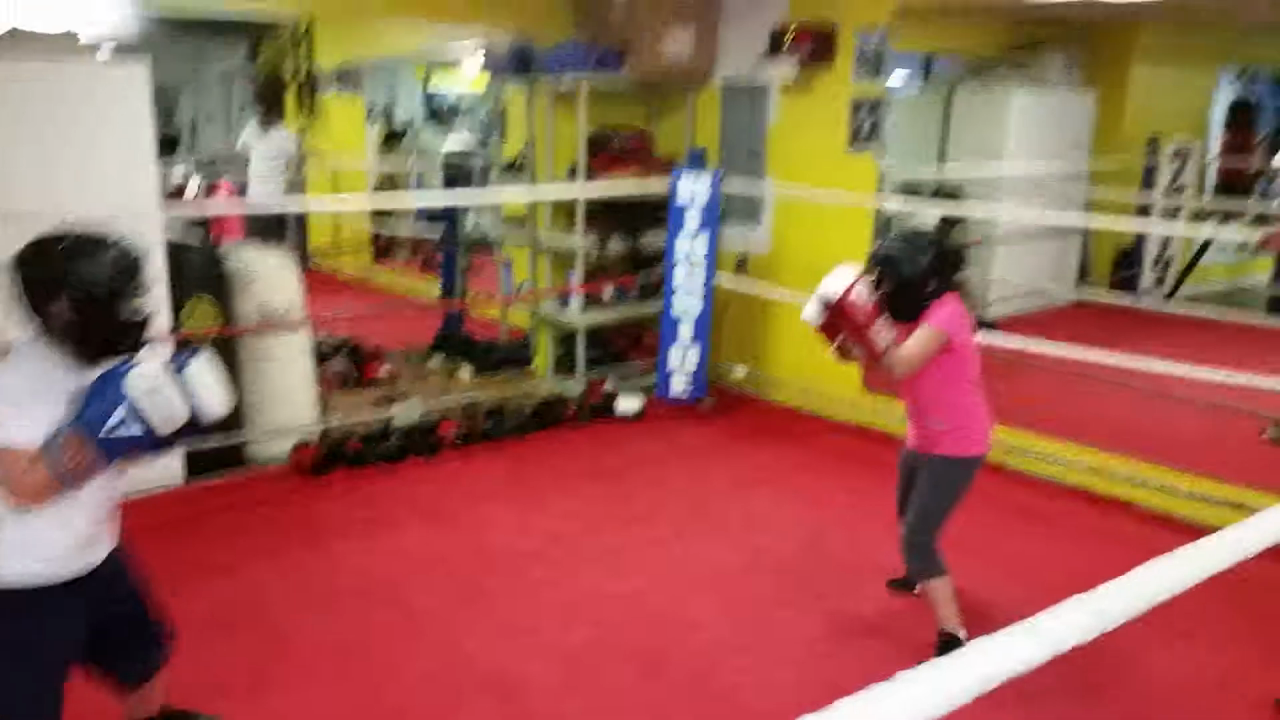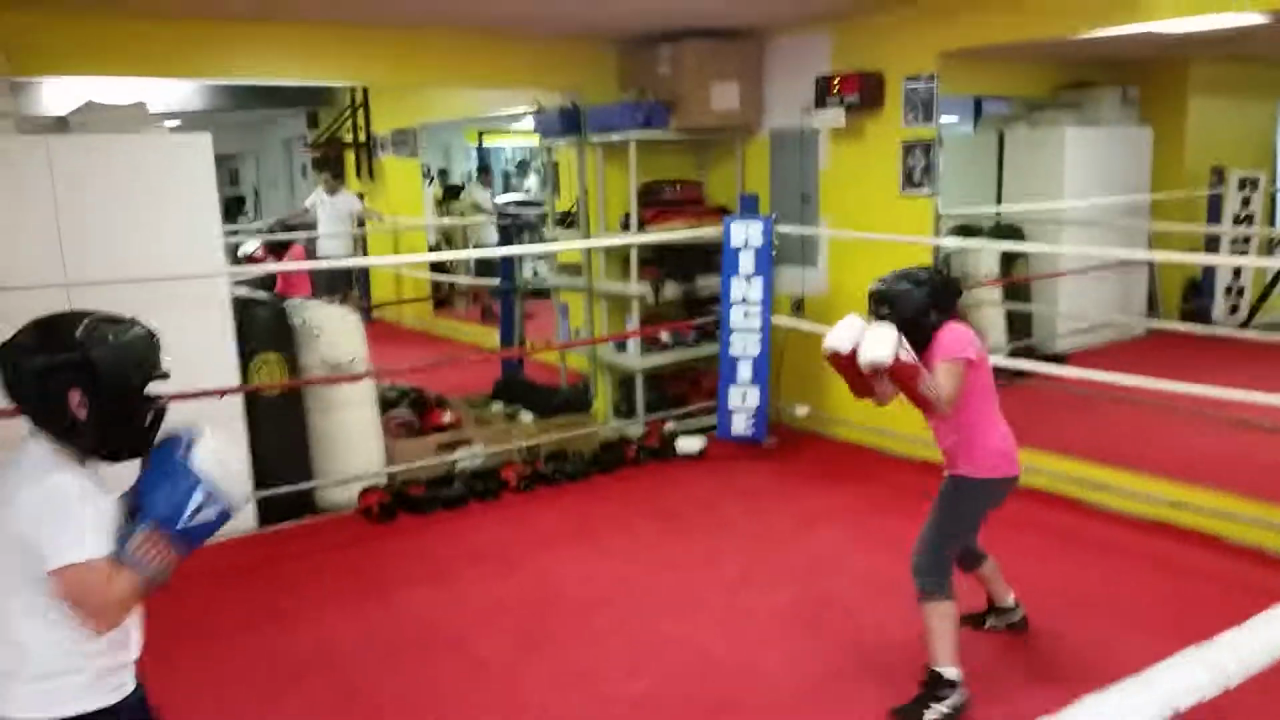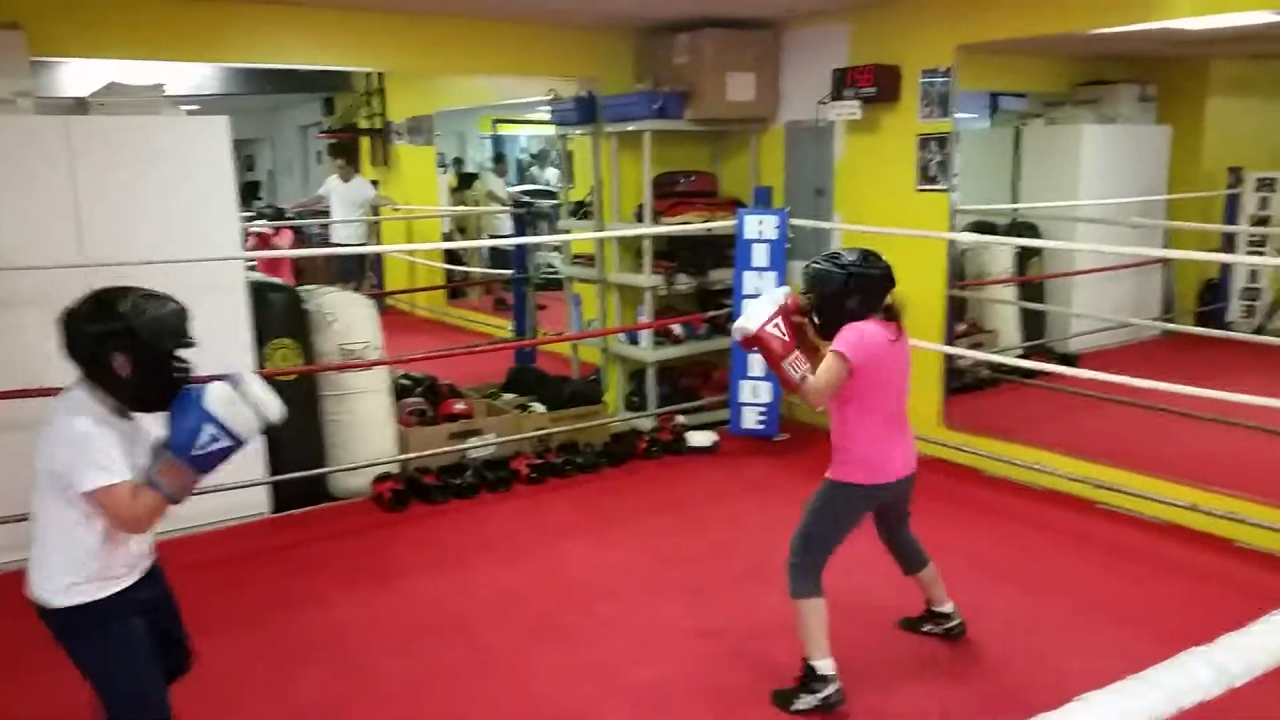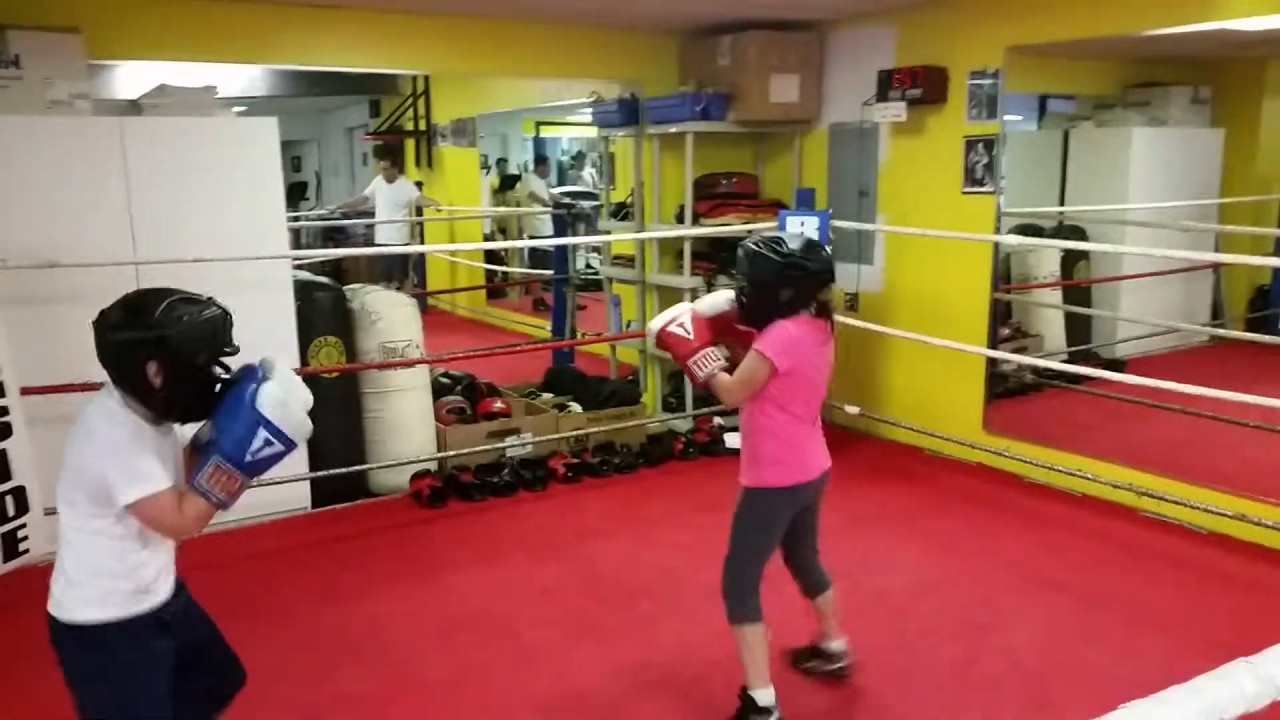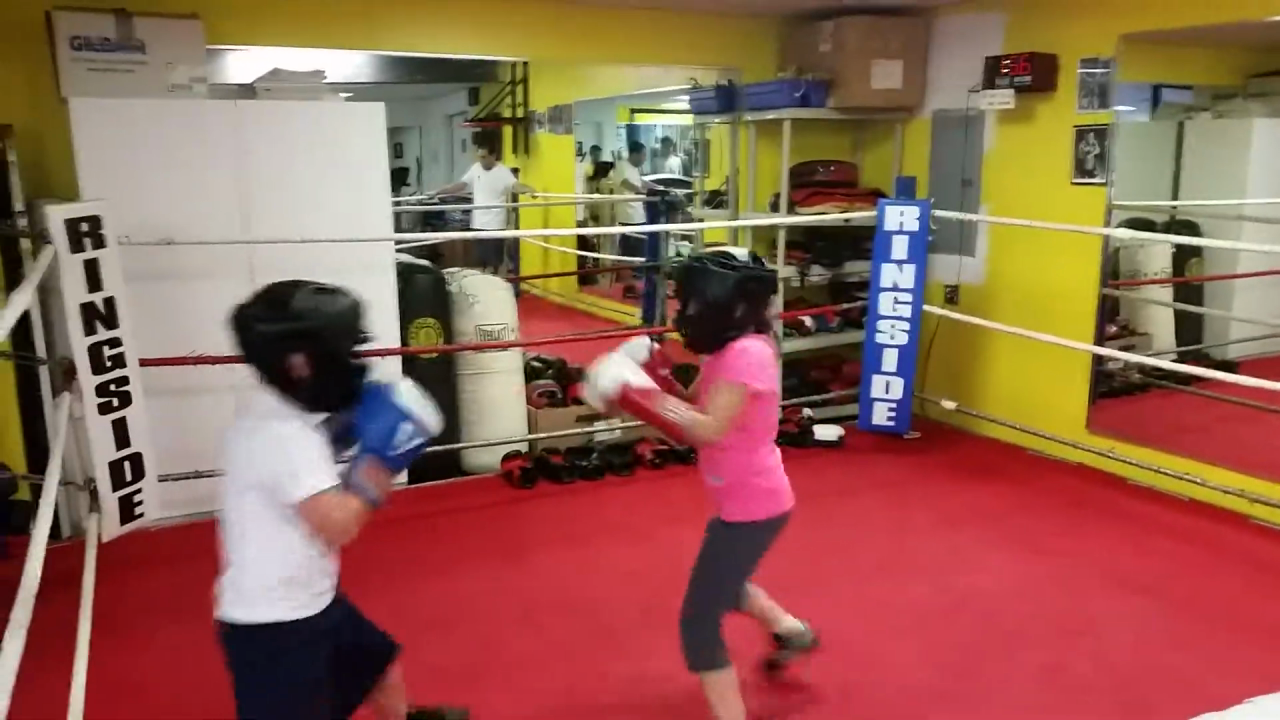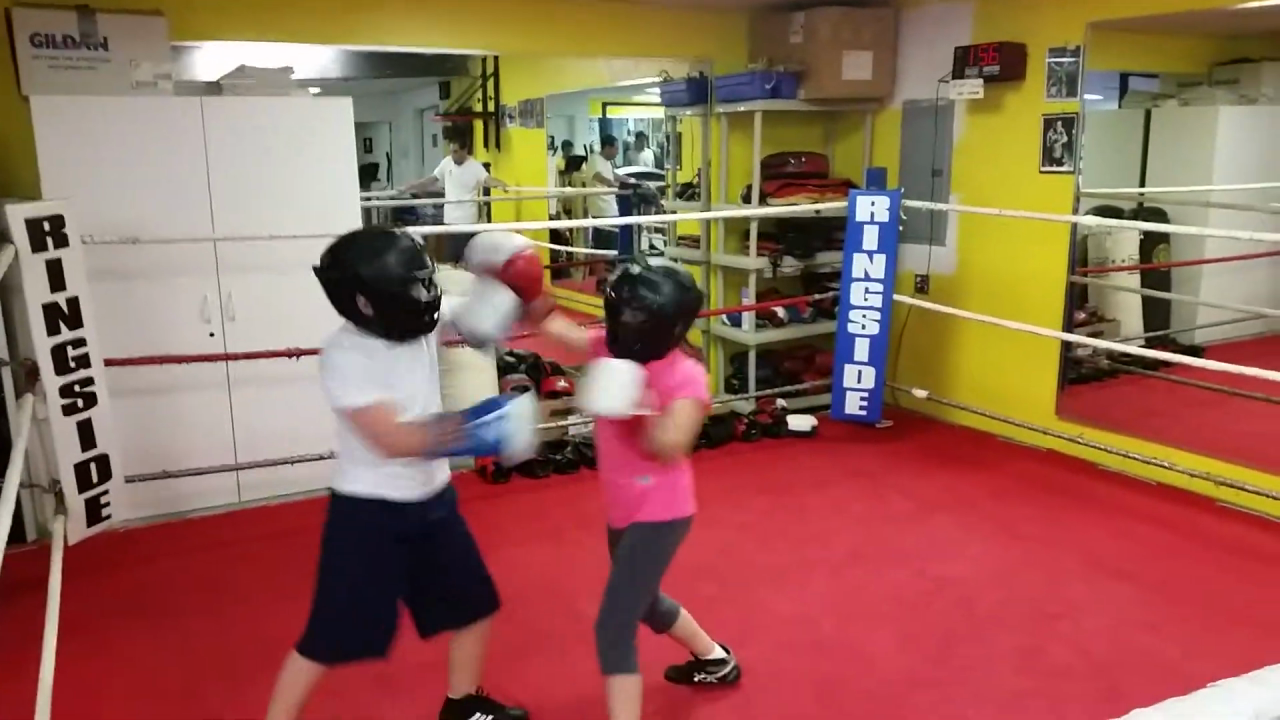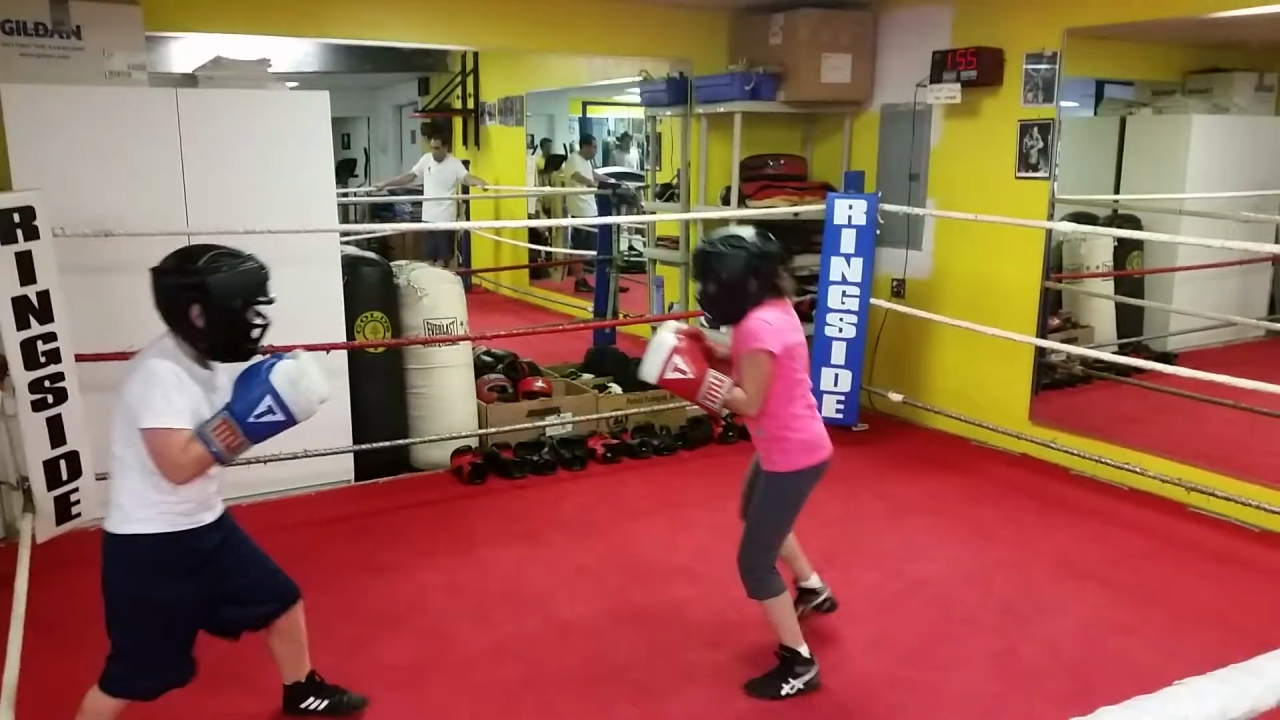
dt=0.7s
person 1, frame 1
left shoulder: (947, 311)
right shoulder: (915, 311)
left elbow: (899, 365)
right elbow: (870, 356)
left wrist: (861, 316)
right wrist: (838, 325)
left hip: (956, 446)
right hip: (924, 437)
left knee: (916, 540)
right knee: (909, 512)
left ankle: (954, 642)
right ankle: (924, 575)
person 1, frame 2
left shoulder: (952, 335)
right shoulder: (934, 339)
left elbow: (942, 401)
right elbow: (880, 394)
left wrist: (899, 366)
right wrist: (857, 361)
left hip: (983, 467)
right hip: (972, 463)
left knee: (928, 562)
right knee: (956, 540)
right ankle: (1007, 609)
person 1, frame 3
left shoulder: (856, 335)
right shoulder: (889, 329)
left elbow: (816, 394)
right elbow: (831, 375)
left wrist: (778, 350)
right wrist: (797, 332)
left hip: (858, 474)
right hip: (900, 466)
left knee: (803, 562)
right knee: (898, 536)
left ankle: (821, 678)
right ankle: (944, 613)
person 1, frame 4
left shoulder: (783, 334)
right shoulder: (816, 327)
left elbow: (734, 394)
left wrist: (690, 348)
right wrist: (736, 333)
left hip: (773, 479)
right hip: (809, 471)
left knee: (738, 584)
right knee: (803, 559)
right ankle: (832, 649)
person 1, frame 5
left shoulder: (747, 355)
right shoulder: (723, 350)
left elbow: (708, 431)
right elbow: (693, 408)
left wrist: (639, 398)
right wrist: (655, 381)
left hip: (752, 509)
right hip: (748, 502)
left knee: (698, 623)
right knee: (724, 580)
right ankle: (789, 630)
person 1, frame 6
left shoulder: (686, 375)
right shoulder: (607, 347)
left elbow: (669, 450)
right elbow: (560, 333)
left wrist: (632, 413)
left hip: (661, 513)
right hip: (621, 507)
left knee: (612, 627)
right knee: (642, 600)
right ankle: (715, 660)
person 1, frame 7
left shoulder: (761, 325)
right shoulder: (771, 311)
left elbow: (749, 403)
right elbow: (741, 365)
left wrist: (697, 379)
right wrist: (701, 351)
left hip: (793, 457)
right hip: (794, 448)
left knee: (754, 561)
right knee: (757, 516)
left ankle: (798, 662)
right ankle: (811, 588)
person 2, frame 1
left shoulder: (94, 366)
left elbow: (129, 437)
left wrist: (176, 403)
right wrist: (99, 432)
left hip: (91, 560)
left knee: (142, 652)
person 2, frame 2
left shoulder: (46, 460)
right shoulder: (56, 488)
left elbow: (111, 547)
right elbow: (102, 606)
left wrist: (154, 496)
right wrist: (170, 521)
person 2, frame 3
left shoulder: (111, 406)
right shoulder: (81, 429)
left elbow: (144, 467)
right elbow: (135, 515)
left wrist: (198, 428)
right wrist: (192, 447)
left hip: (130, 576)
right hip: (86, 600)
left knee: (166, 664)
person 2, frame 4
left shoulder: (137, 414)
right shoulder: (114, 435)
left elbow: (179, 484)
right elbow: (181, 521)
left wrist: (226, 426)
right wrist: (237, 447)
left hip: (155, 600)
right hip: (104, 626)
left knee: (215, 683)
person 2, frame 5
left shoulder: (283, 412)
right shoulder: (280, 434)
right elbow: (340, 527)
left wrist: (345, 428)
right wrist: (382, 451)
left hip: (309, 604)
right hip: (271, 626)
left knee: (377, 658)
person 2, frame 6
left shoulder: (421, 321)
right shoulder: (345, 354)
left elbow: (478, 317)
right elbow: (394, 438)
left wrist: (514, 280)
right wrist: (472, 431)
left hip: (430, 503)
right hip: (365, 512)
left knee: (474, 605)
right knee: (330, 641)
person 2, frame 7
left shoulder: (201, 363)
right shoulder: (158, 372)
left elbow: (226, 430)
right elbow: (179, 466)
left wrist: (283, 400)
right wrist: (243, 416)
left hip: (207, 526)
right hip: (148, 545)
left knee: (281, 601)
right knee: (135, 675)
